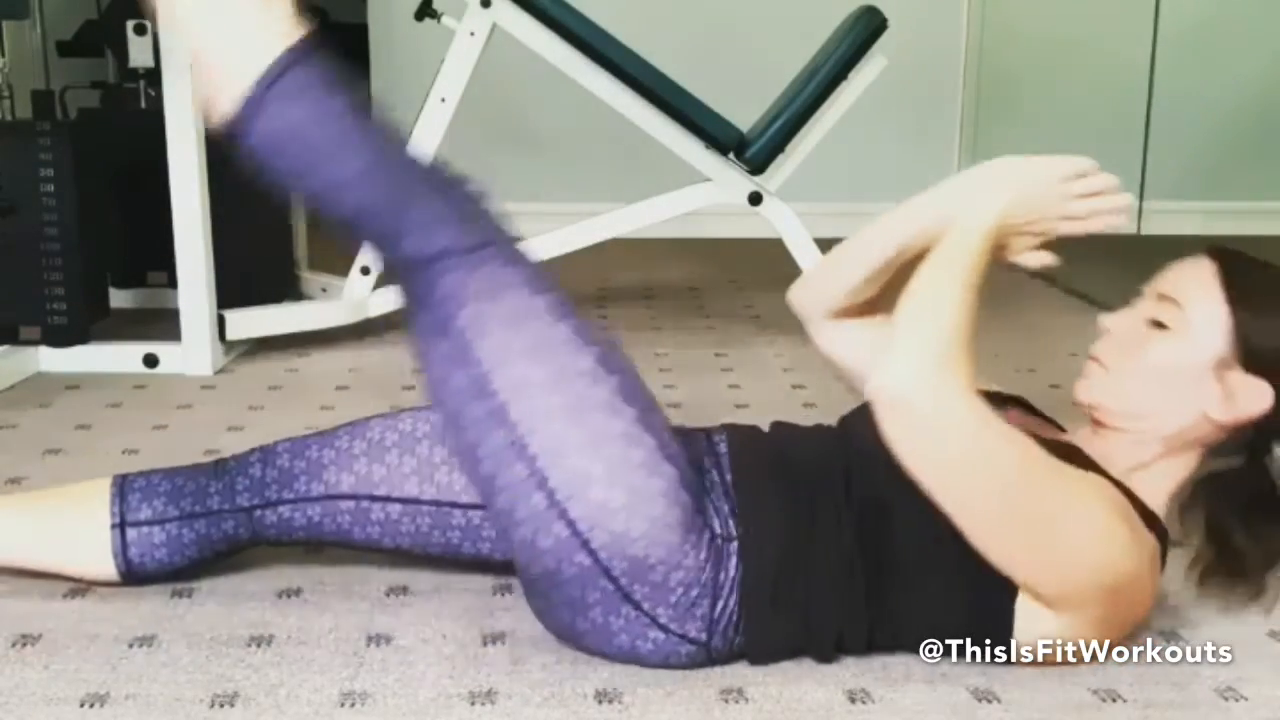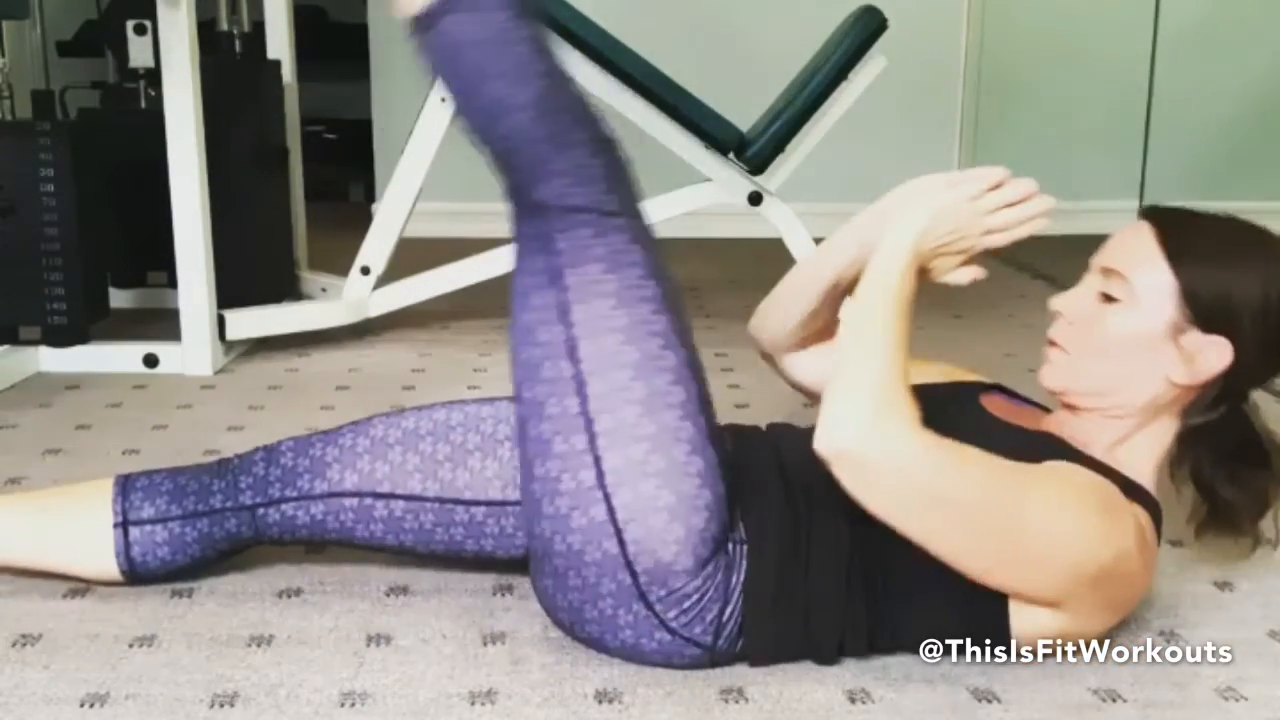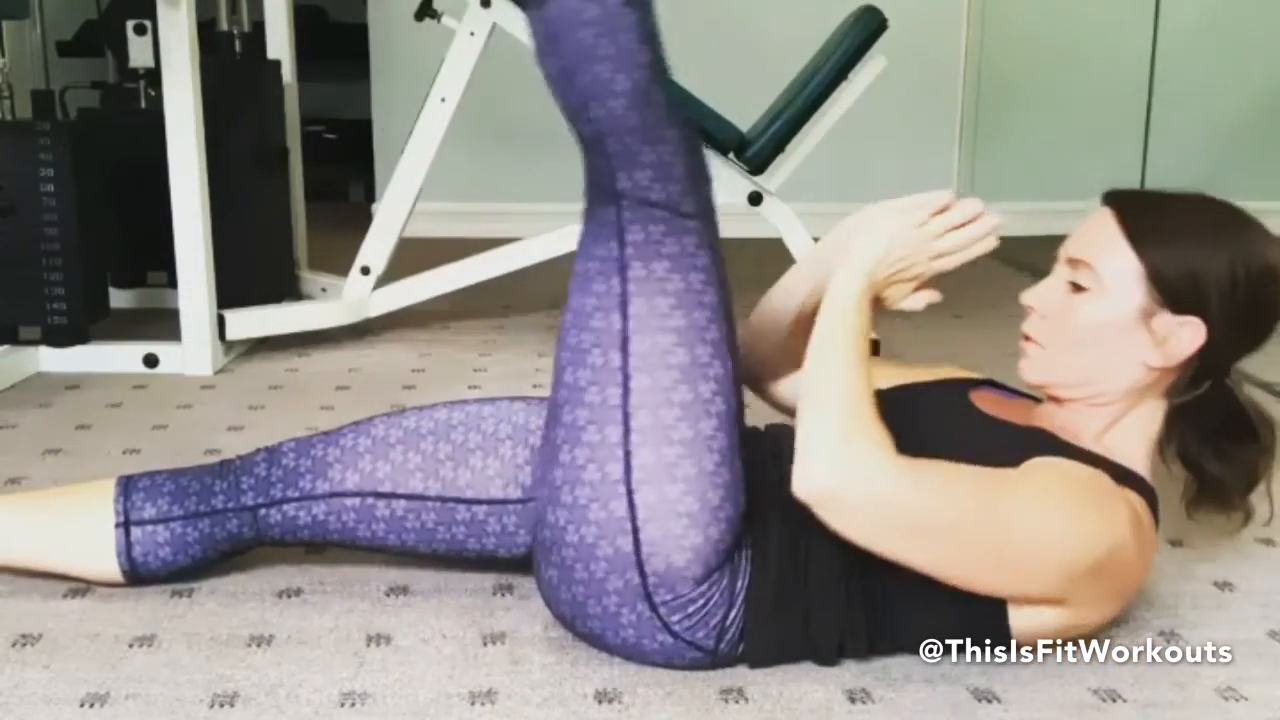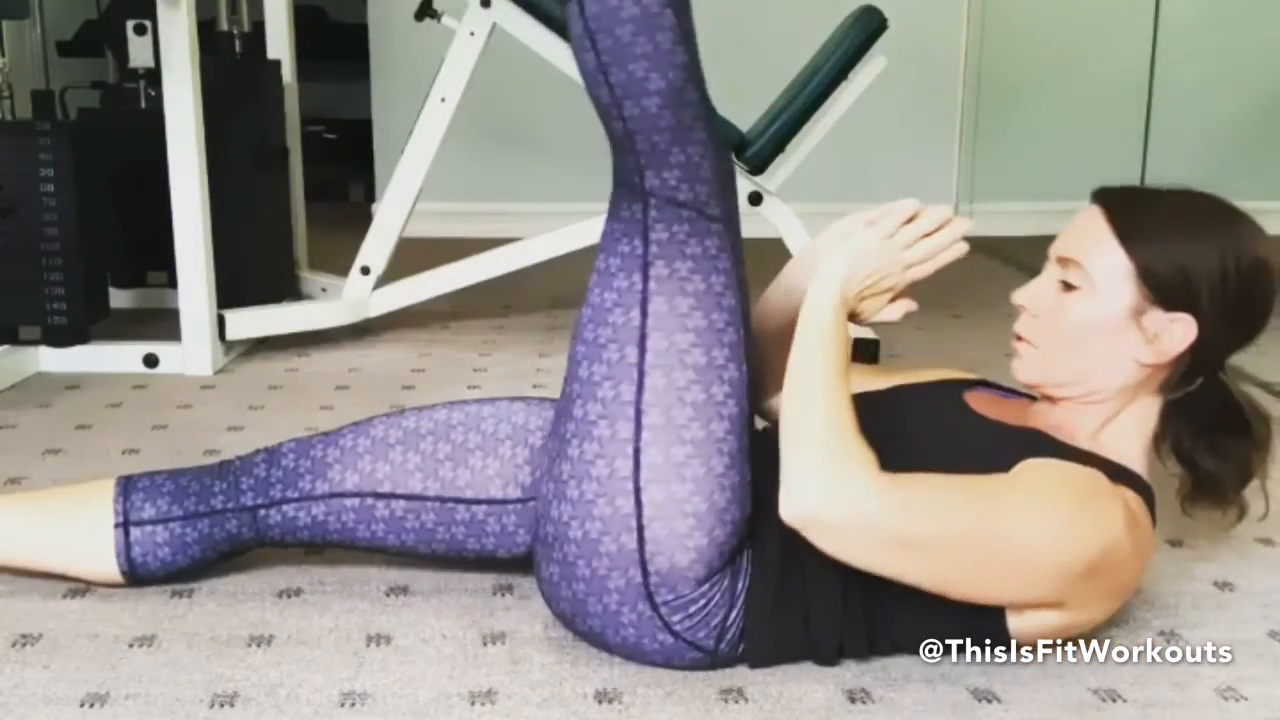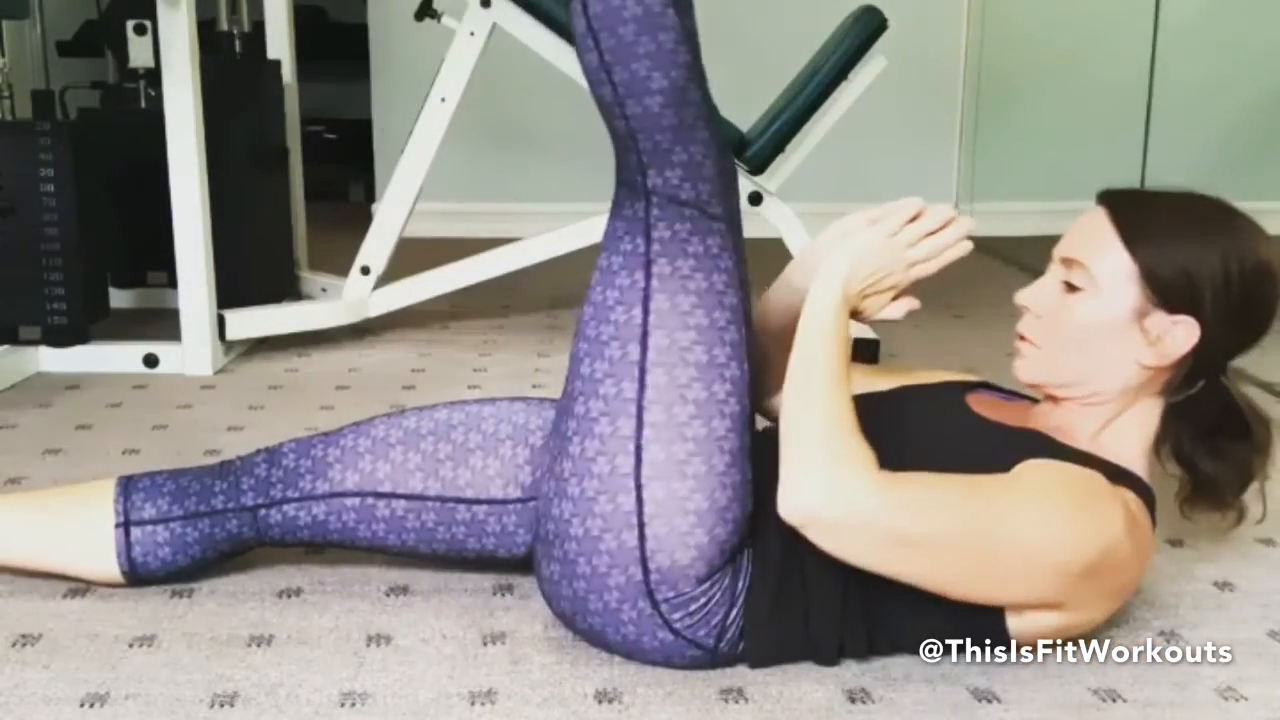
dt=0.2s
person 1, frame 1
left shoulder: (1104, 552)
right shoulder: (1036, 445)
left elbow: (916, 404)
right elbow: (831, 309)
left wrist: (977, 223)
right wrist: (953, 208)
left hip: (667, 581)
right hip: (697, 498)
left knee: (445, 243)
right knee: (262, 485)
person 1, frame 2
left shoulder: (1098, 538)
right shoulder: (1031, 421)
left elbow: (862, 444)
right elbow: (786, 336)
left wrist: (906, 254)
right wrist: (888, 227)
left hip: (667, 581)
right hip: (632, 512)
left knee: (571, 198)
right knee: (266, 484)
person 1, frame 3
left shoulder: (1096, 527)
right shoulder: (1018, 409)
left elbow: (842, 482)
right elbow: (767, 363)
left wrist: (860, 275)
right wrist: (844, 260)
left hip: (663, 578)
right hip: (625, 500)
left knee: (647, 186)
right knee: (263, 485)
person 1, frame 4
left shoulder: (1092, 527)
right shoulder: (1016, 409)
left elbow: (827, 502)
right elbow: (767, 382)
left wrist: (831, 293)
right wrist: (822, 272)
left hip: (665, 580)
right hip: (624, 496)
left knee: (672, 184)
right knee: (264, 486)
person 1, frame 5
left shoulder: (1090, 529)
right shoulder: (1013, 411)
left elbow: (824, 499)
right elbow: (766, 378)
left wrist: (835, 289)
right wrist: (823, 268)
left hip: (666, 580)
right hip: (628, 496)
left knee: (676, 188)
right knee: (266, 484)
